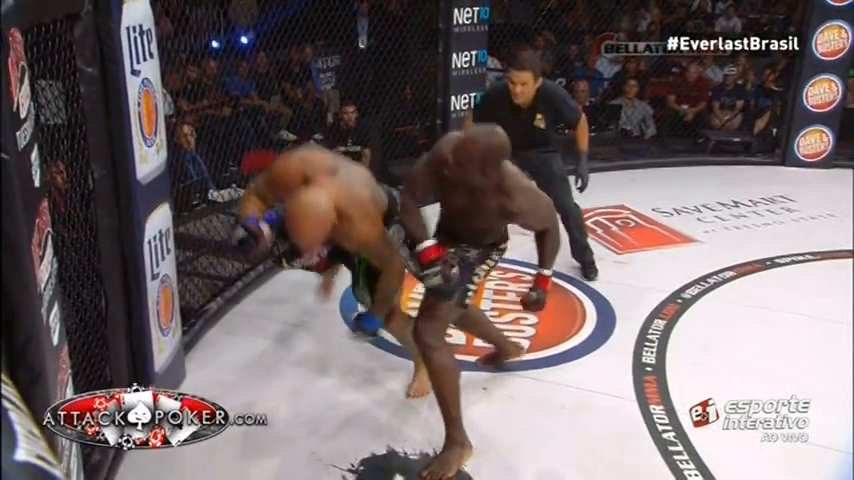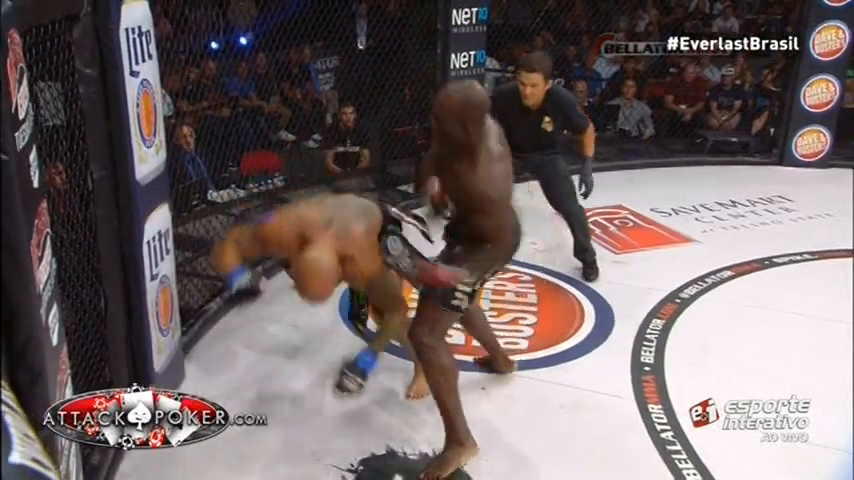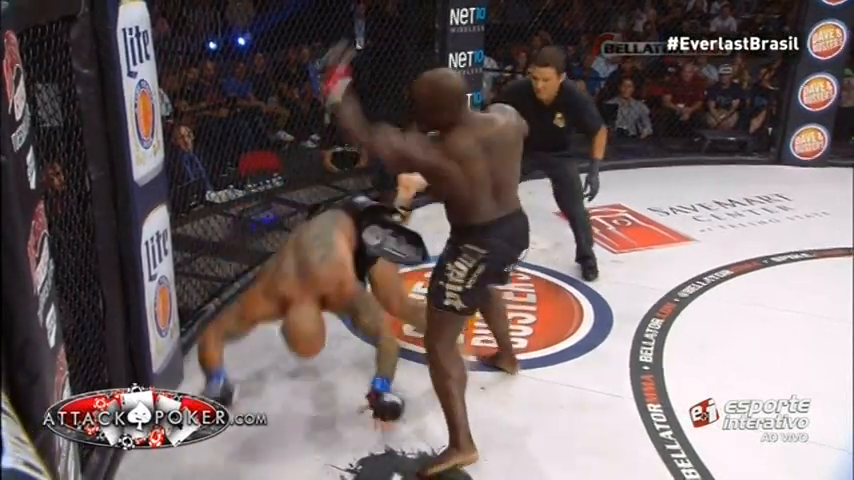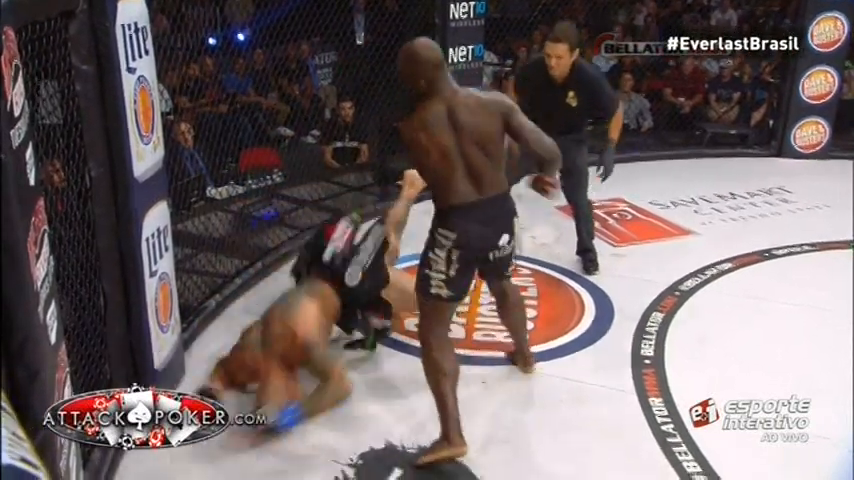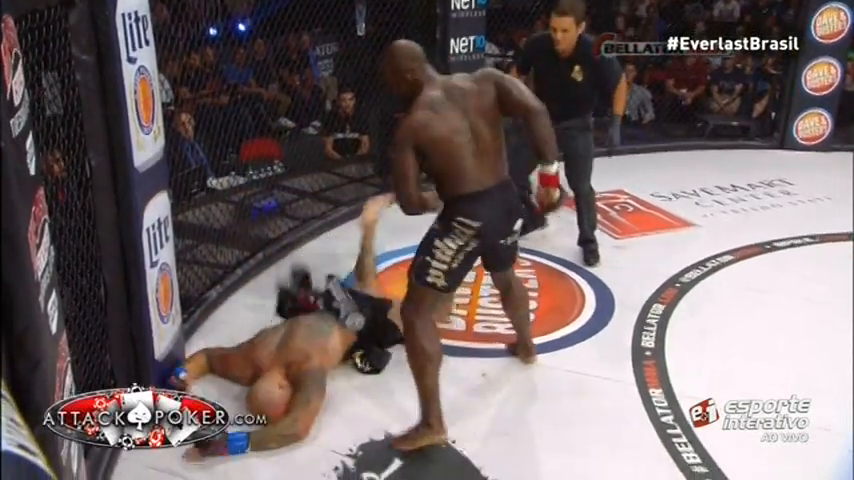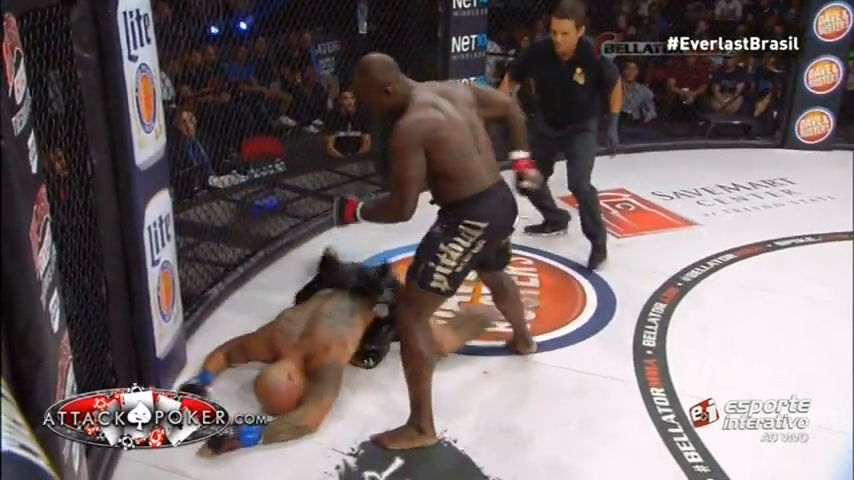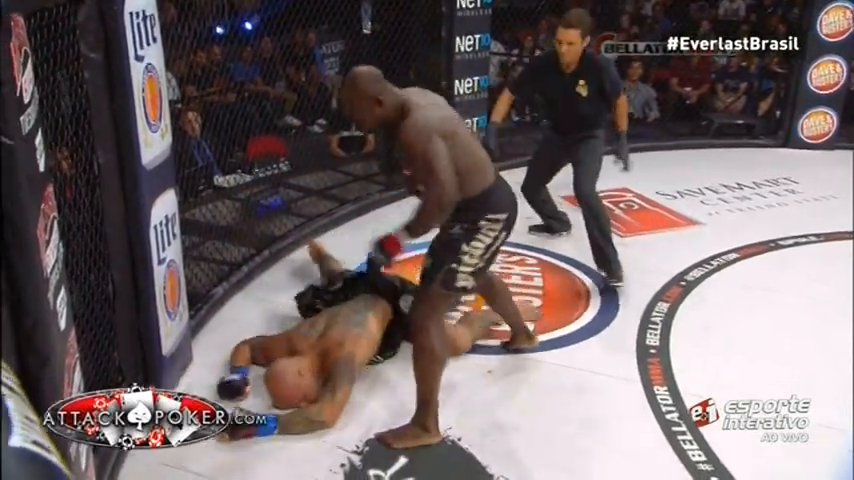
dt=0.3s
person 1, frame 1
left shoulder: (516, 197)
right shoulder: (450, 150)
left elbow: (549, 225)
right elbow: (409, 197)
left wrist: (542, 279)
right wrist: (429, 252)
left hip: (478, 247)
right hip: (446, 233)
left knee: (427, 332)
right knee: (450, 307)
left ankle: (457, 443)
right ankle: (506, 348)
person 1, frame 2
left shoulder: (485, 178)
right shoulder: (472, 123)
left elbow: (504, 242)
right elbow: (435, 159)
left wrist: (459, 273)
right wrist: (433, 185)
left hip: (478, 245)
right hip: (467, 227)
left knee: (426, 334)
right knee: (454, 300)
left ankle: (459, 441)
right ankle: (499, 357)
person 1, frame 3
left shoulder: (433, 153)
right shoulder: (507, 116)
left elbow: (364, 136)
left wrist: (337, 88)
left hip: (477, 244)
right hip: (516, 227)
left knee: (438, 342)
right knee: (485, 288)
left ankle: (461, 445)
right ankle: (507, 355)
person 1, frame 4
left shoulder: (412, 126)
right shoulder: (492, 104)
right elbow: (549, 151)
right wrist: (548, 176)
left hip: (454, 227)
right hip: (500, 213)
left knee: (433, 329)
right knee: (501, 284)
left ankle: (451, 436)
right ankle: (523, 353)
person 1, frame 5
left shoulder: (410, 127)
right shoulder: (485, 81)
left elbow: (411, 203)
right elbow: (536, 112)
left wrist: (429, 201)
right wrist: (549, 171)
left hip: (466, 218)
right hip: (507, 201)
left knee: (415, 312)
right knee: (505, 276)
left ankle: (431, 423)
right ankle: (526, 345)
person 1, frame 6
left shoulder: (408, 129)
right shoulder: (457, 89)
left elbow: (402, 208)
right elbow: (509, 108)
left wrist: (355, 211)
right wrist: (522, 161)
left hip: (467, 219)
right hip: (502, 201)
left knee: (410, 315)
right knee: (494, 275)
left ankle: (421, 426)
right ankle: (523, 338)
person 1, frame 7
left shoulder: (416, 127)
right shoulder: (407, 103)
left elbow: (443, 196)
left wrist: (398, 240)
right wrist: (414, 169)
left hip: (482, 212)
right hip: (488, 204)
left knee: (426, 314)
right knee: (477, 275)
left ankle: (426, 425)
right ankle: (523, 334)
person 2, frame 1
left shoulder: (357, 225)
right shoulder: (290, 171)
left elbow: (393, 267)
right elbow: (257, 196)
left wrist: (374, 315)
right wrist: (252, 225)
left hip: (380, 221)
left knee: (383, 314)
left ankle: (423, 363)
right ankle: (329, 271)
person 2, frame 2
left shoulder: (362, 264)
right shoulder: (282, 230)
left elbow: (396, 308)
right elbow: (224, 251)
left wrist: (369, 357)
right wrist: (235, 279)
left hip: (379, 226)
left knee: (386, 314)
left ankle: (424, 367)
person 2, frame 3
left shoulder: (340, 286)
right shoulder: (264, 301)
left elbow: (386, 337)
right elbow: (210, 337)
left wrist: (382, 388)
right wrist: (216, 380)
left hip: (350, 223)
left knee: (397, 305)
person 2, frame 4
left shoulder: (300, 344)
right shoulder: (245, 364)
left elbow: (339, 386)
right elbow: (223, 370)
left wrist: (293, 416)
right wrist: (212, 388)
left hip: (341, 276)
right hip: (322, 285)
person 2, frame 5
left shoulder: (310, 369)
right shoulder: (251, 359)
left elbow: (298, 430)
right elbow: (204, 356)
left wrist: (234, 444)
right wrist: (180, 379)
left hip: (360, 323)
right hip: (325, 316)
person 2, frame 6
left shoulder: (327, 359)
right shoulder: (272, 340)
left elbow: (308, 421)
right elbow: (224, 352)
left wrist: (247, 436)
right wrist: (202, 379)
left hip: (375, 299)
right hip: (331, 291)
left knee: (444, 342)
left ankle: (488, 313)
right ankle: (335, 261)
person 2, frame 7
left shoulder: (341, 354)
right shoulder: (294, 342)
left elbow: (327, 416)
right elbow: (246, 346)
left wrist: (266, 426)
right wrist: (239, 373)
left hip: (385, 299)
right hip: (350, 294)
left knee: (458, 343)
right knee: (338, 278)
left ankle: (501, 312)
right ankle: (322, 255)
person 3, frame 1
left shoulder: (553, 95)
right shoulder: (494, 95)
left elbow: (580, 121)
right elbow: (473, 122)
left wrist: (582, 161)
left hip: (542, 152)
left knee: (566, 205)
left ankle: (584, 257)
person 3, frame 2
left shoulder: (562, 99)
right shoulder: (503, 96)
left elbow: (587, 129)
left wrist: (587, 167)
left hip: (547, 155)
right hip: (508, 153)
left knee: (571, 208)
left ankle: (587, 257)
person 3, frame 3
left shoulder: (575, 98)
right shoulder: (517, 91)
left elbow: (599, 131)
left wrist: (594, 171)
left hip: (557, 154)
left knee: (575, 209)
left ankle: (587, 257)
person 3, frame 4
left shoulder: (590, 78)
right shoulder: (532, 70)
left elbow: (616, 112)
right elbow: (515, 93)
left wrist: (609, 151)
left hip: (570, 138)
left knee: (578, 198)
left ankle: (587, 251)
person 3, frame 5
left shoulder: (595, 53)
right shoulder: (537, 45)
left elbow: (620, 84)
right elbow: (518, 74)
left wrist: (615, 124)
left hip: (576, 124)
left knee: (580, 185)
left ankle: (588, 242)
person 3, frame 6
left shoulder: (595, 55)
right shoulder: (538, 52)
left elbow: (615, 86)
right elbow: (511, 81)
left wrist: (613, 125)
left hip: (580, 128)
right hip: (546, 127)
left knee: (579, 184)
left ankle: (598, 240)
right ankle: (557, 219)
person 3, frame 7
left shoulder: (599, 67)
right shoulder: (542, 65)
left elbow: (619, 100)
right elbow: (509, 94)
left wrist: (622, 141)
right wrist: (491, 130)
left hip: (588, 138)
right hip: (556, 136)
left knee: (585, 192)
right knee: (530, 187)
left ankle: (610, 264)
right ankle: (557, 223)
